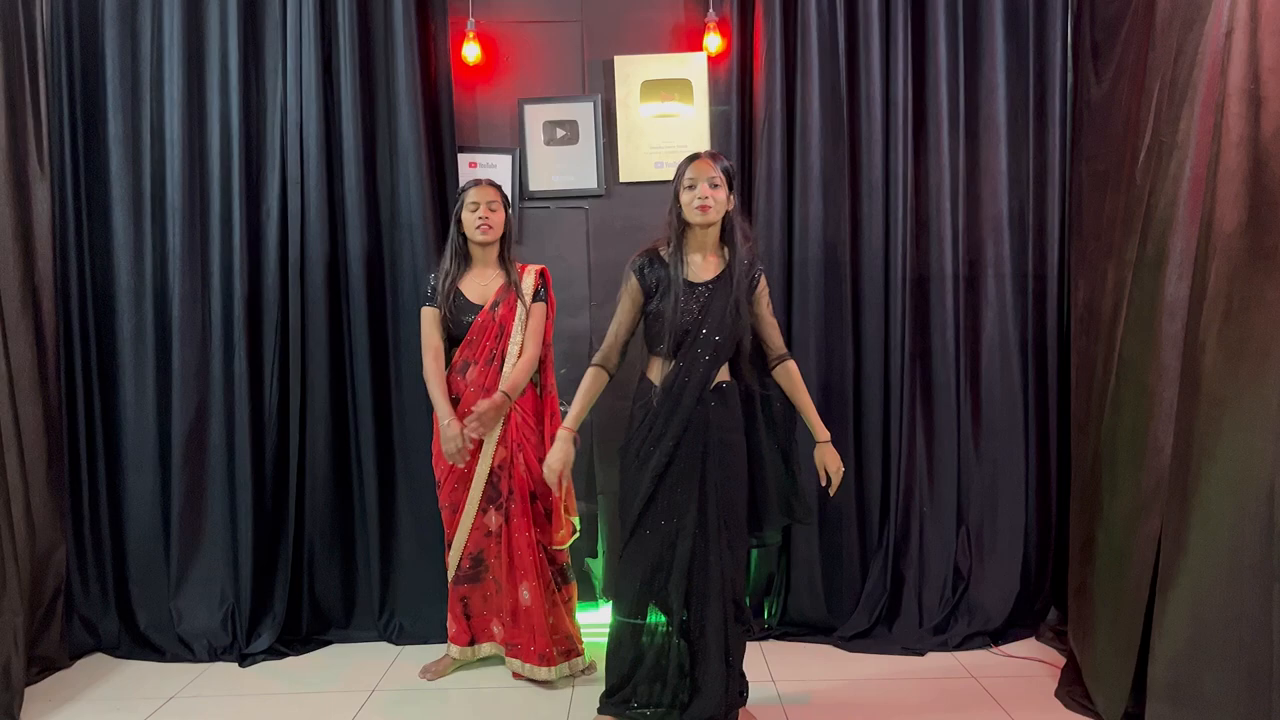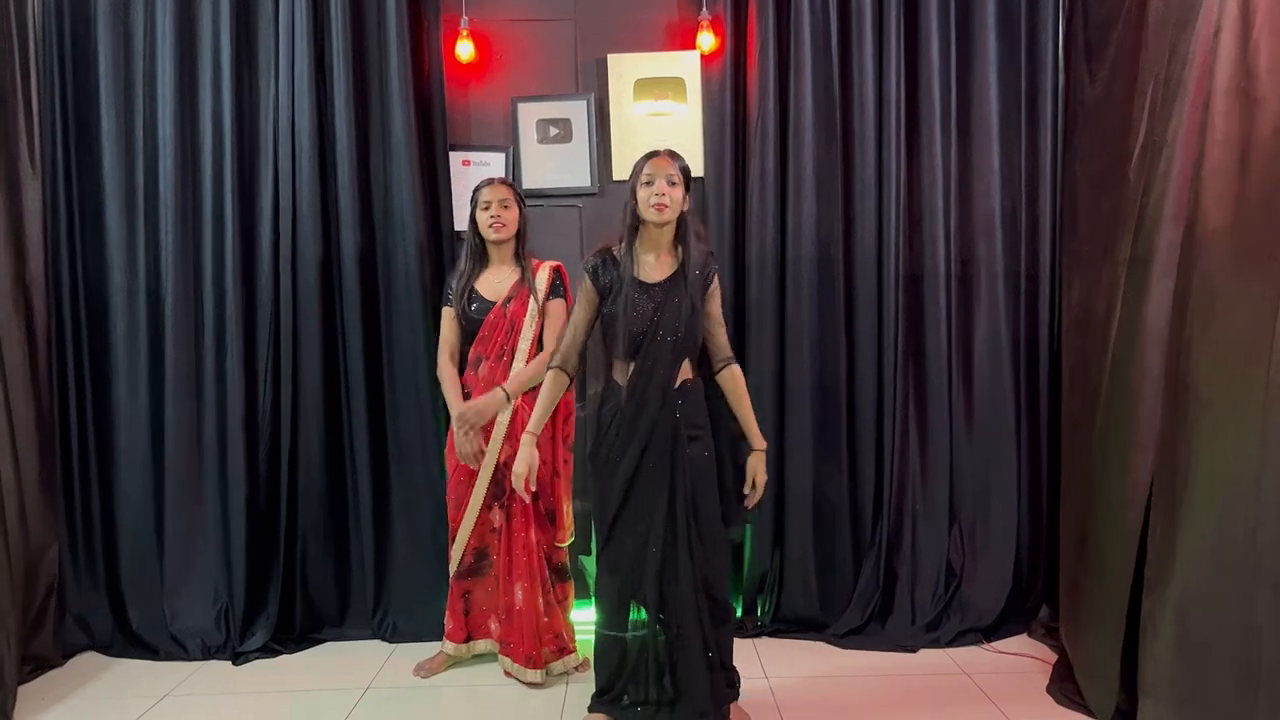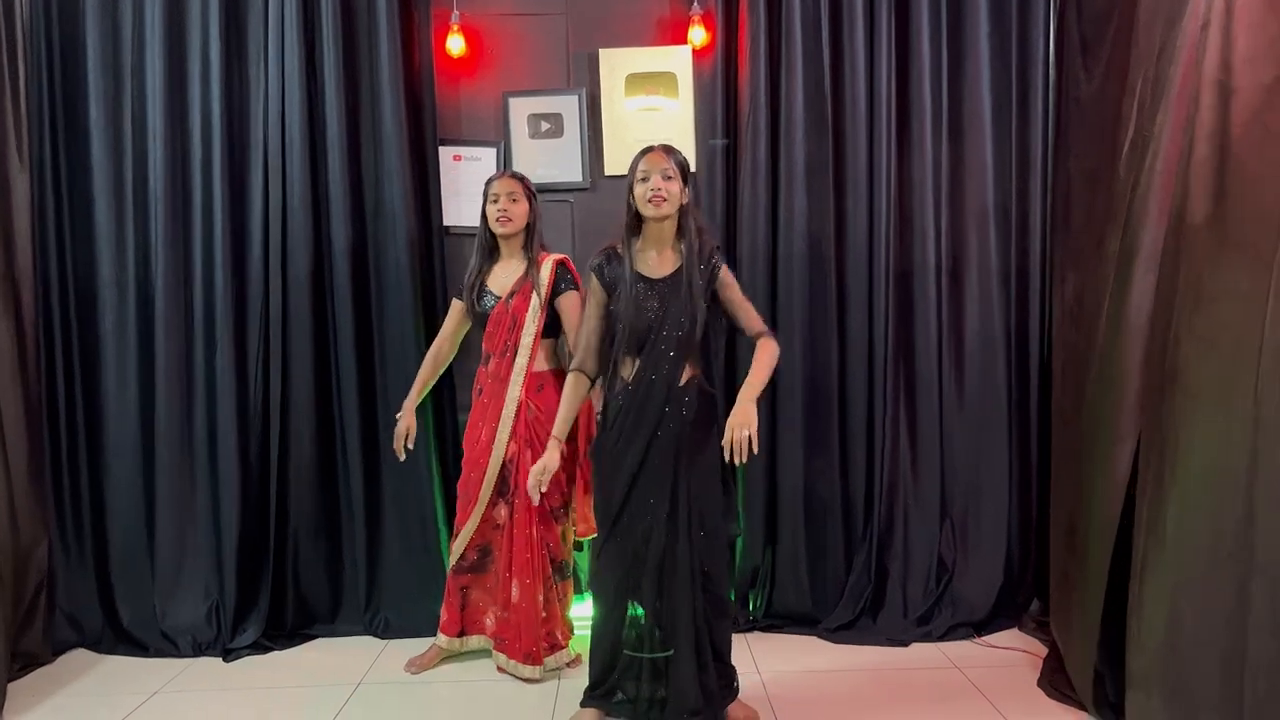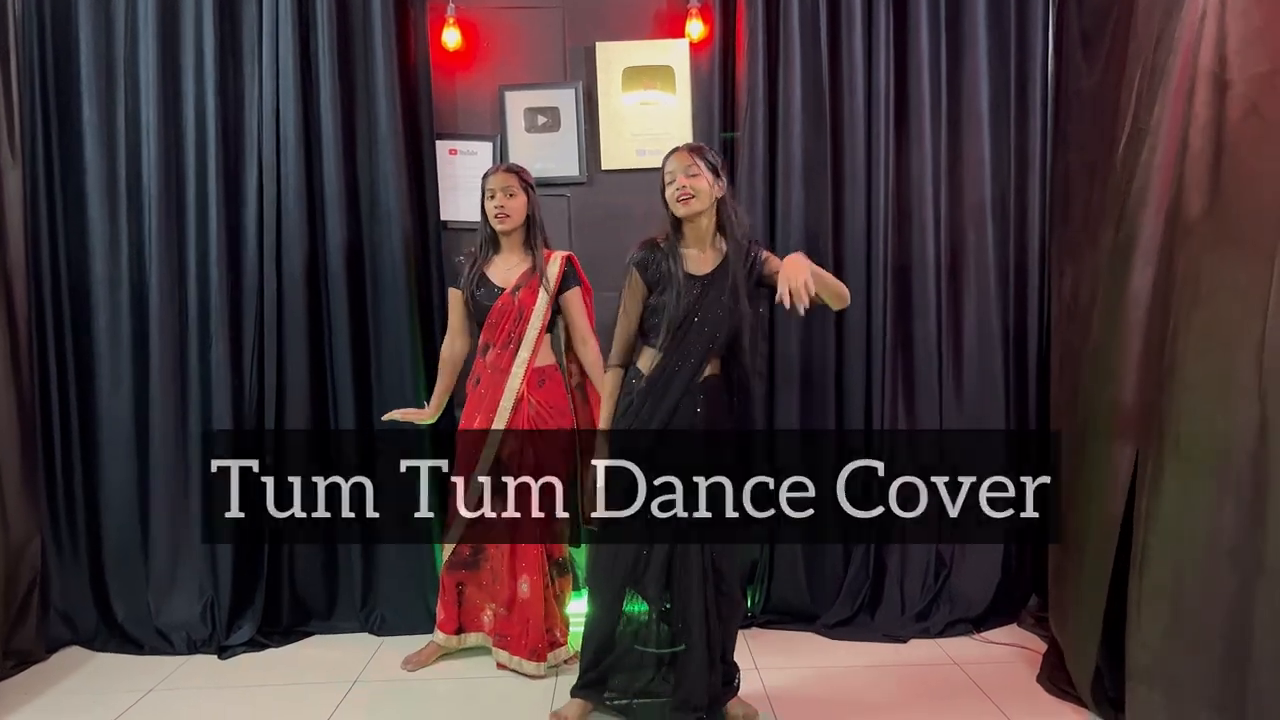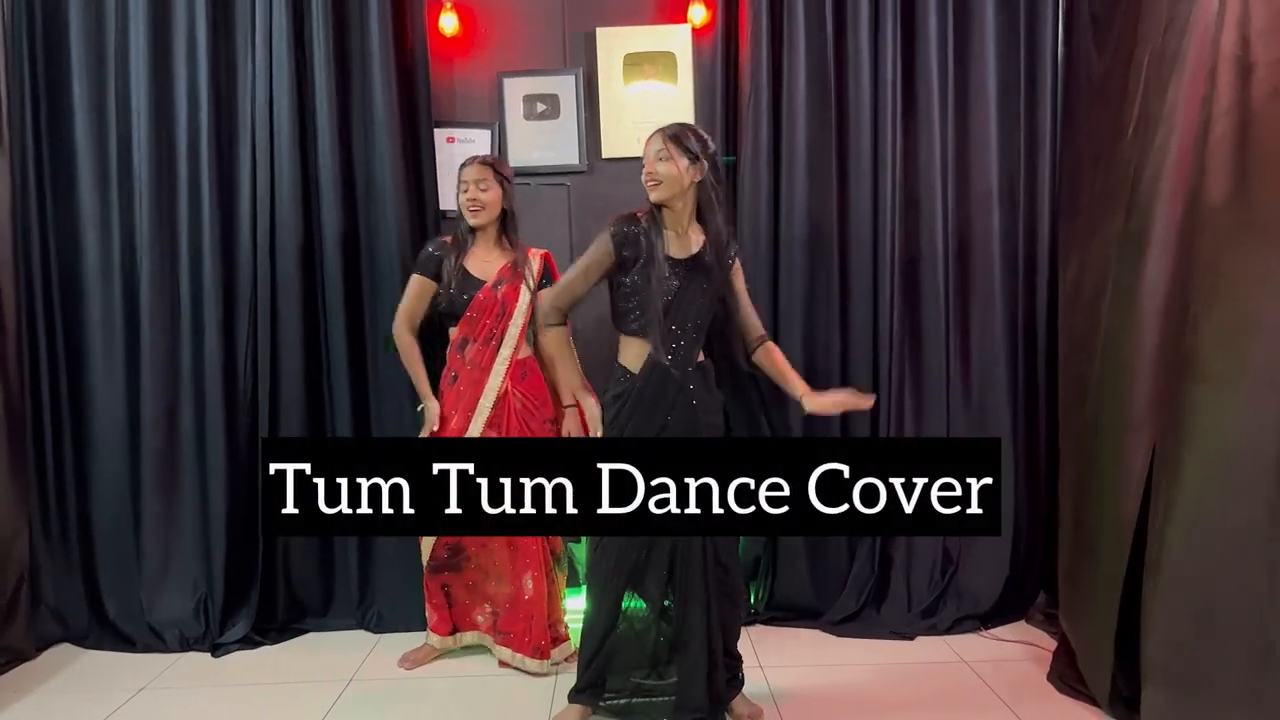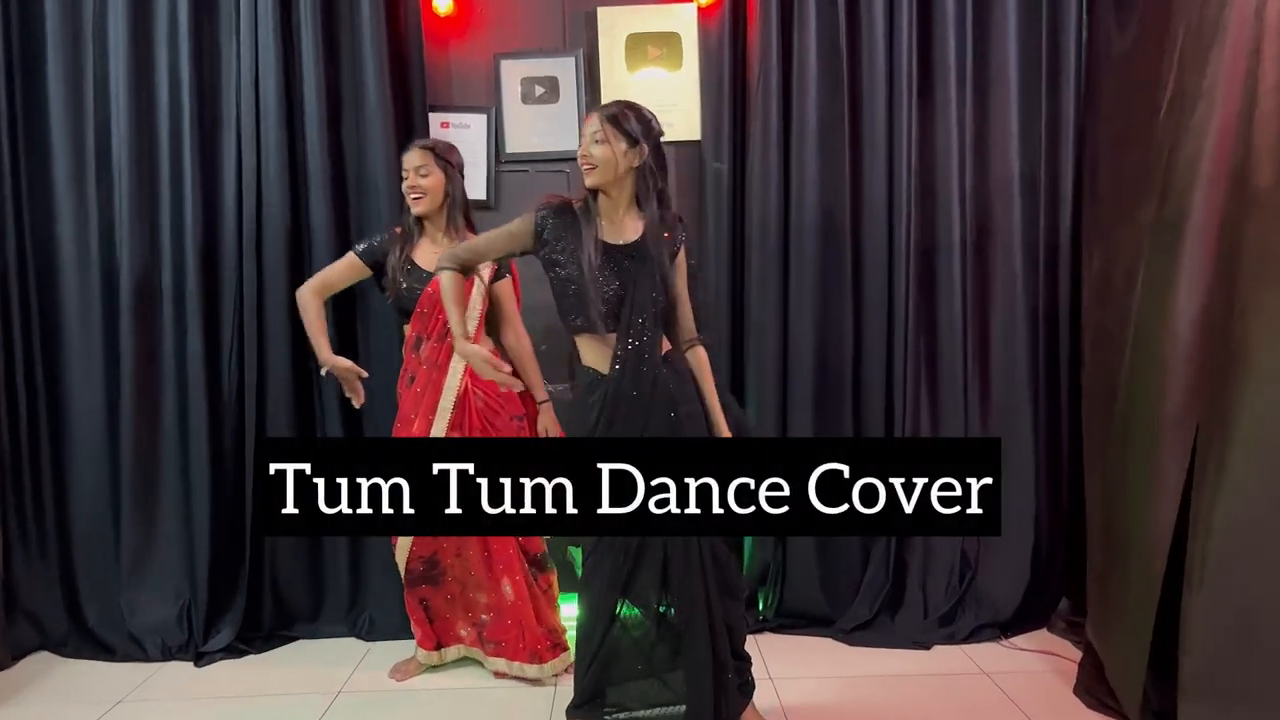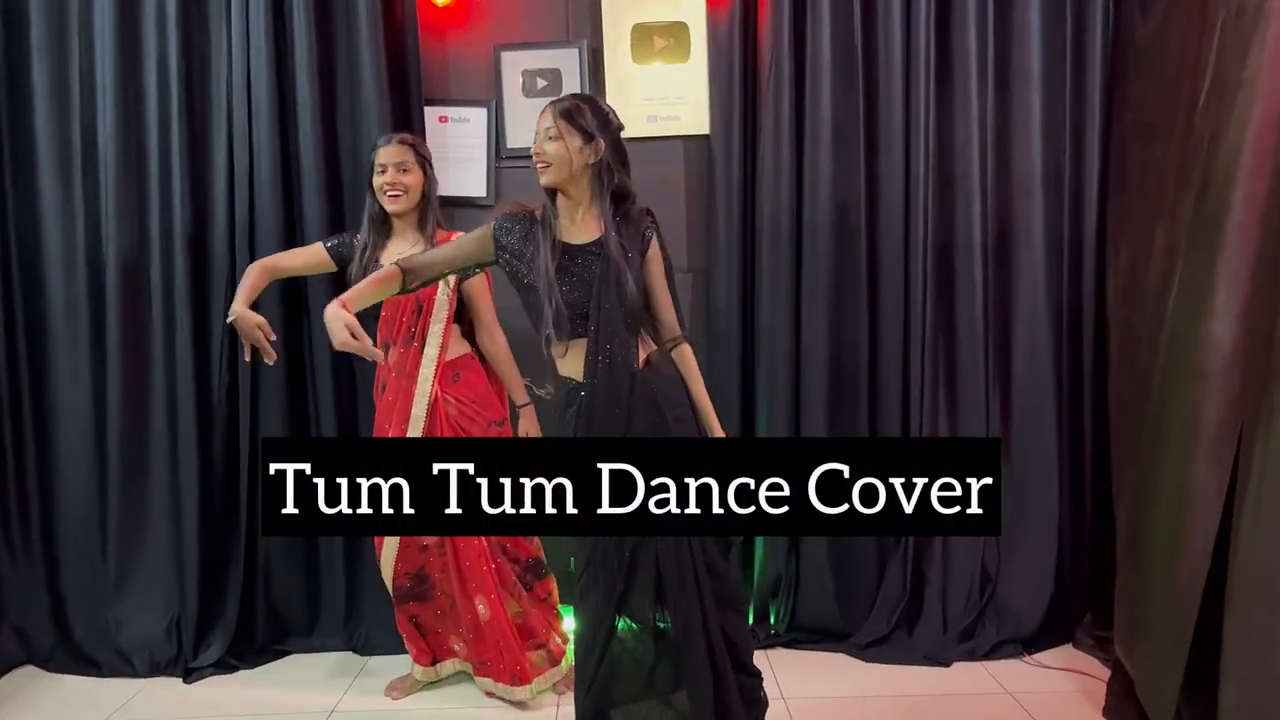
dt=0.3s
person 1, frame 1
left shoulder: (745, 271)
right shoulder: (649, 267)
left elbow: (777, 358)
right elbow: (608, 357)
left wrist: (821, 436)
right wrist: (567, 432)
left hip: (718, 423)
right hip: (656, 422)
left knee: (718, 557)
right knee: (644, 557)
person 1, frame 2
left shoulder: (701, 270)
right shoulder: (604, 267)
left elbow: (722, 361)
right elbow: (567, 359)
left wrist: (756, 443)
right wrist: (529, 436)
left hip: (684, 421)
right hip: (620, 422)
left knee: (699, 556)
right knee: (623, 559)
person 1, frame 3
left shoulder: (705, 264)
right shoulder: (608, 266)
left elbow: (765, 340)
right elbow: (584, 363)
left wrist: (746, 399)
right wrist: (556, 443)
left hip: (690, 423)
right hip: (626, 421)
left knee: (701, 556)
right knee: (622, 555)
person 1, frame 4
left shoulder: (746, 258)
right shoulder: (650, 258)
left elbow: (839, 299)
right elbow: (618, 356)
left wrist: (800, 265)
left hip: (705, 416)
right hip: (643, 413)
left knee: (708, 552)
right knee: (621, 551)
person 1, frame 5
left shoulder: (721, 249)
right shoulder: (627, 236)
left elbow: (755, 339)
right elbow: (550, 312)
left wrist: (808, 397)
right wrist: (576, 395)
left hip: (696, 405)
right hip: (644, 405)
left knee: (707, 547)
right knee: (621, 550)
person 1, frame 6
left shoulder: (666, 235)
right shoulder: (556, 223)
left elbow: (687, 338)
right elbow: (451, 261)
left wrist: (722, 429)
right wrist: (463, 342)
left hip: (670, 398)
right hip: (603, 404)
left knee: (699, 545)
right knee: (613, 550)
person 1, frame 7
left shoulder: (636, 228)
right shoulder: (518, 233)
left elbow: (671, 335)
right elbow: (410, 270)
left wrist: (713, 430)
right wrist: (343, 303)
left hip: (658, 404)
right hip: (590, 415)
left knee: (696, 562)
right knee: (609, 570)
person 2, frame 1
left shoulder: (531, 281)
right shoulder: (440, 284)
left elbow: (530, 357)
right elbow: (431, 360)
left wrist: (491, 403)
right wrist: (448, 420)
left hip: (517, 416)
right hip: (459, 420)
left knee: (529, 530)
right knee: (465, 531)
left ankle: (545, 645)
right ankle: (465, 640)
person 2, frame 2
left shoulder: (545, 277)
right shoulder: (461, 282)
left elbow: (552, 353)
right elbow: (445, 358)
left wrist: (499, 396)
right wrist: (461, 416)
left hip: (529, 413)
right hip: (470, 415)
left knee: (533, 528)
right knee: (471, 524)
left ankle: (541, 643)
right ankle: (461, 637)
person 2, frame 3
left shoulder: (554, 270)
right shoulder: (476, 276)
right elbow: (443, 344)
left wrist: (596, 415)
right wrist: (409, 409)
left hip: (541, 406)
right hip: (490, 407)
left knee: (540, 522)
right knee: (477, 518)
left ankle: (539, 639)
right ankle: (454, 633)
person 2, frame 4
left shoulder: (557, 267)
right shoulder: (470, 268)
left elbow: (584, 342)
right elbow: (456, 342)
right wrist: (433, 407)
left hip: (541, 401)
right hip: (484, 401)
right knee: (470, 513)
left ankle: (536, 636)
right ankle: (450, 630)
person 2, frame 5
left shoulder: (532, 264)
right shoulder: (441, 256)
right elbow: (403, 326)
left wrist: (571, 407)
right wrist: (427, 396)
left hip: (524, 398)
right hip: (460, 397)
left ankle: (533, 636)
right ankle: (444, 629)
person 2, frame 6
left shoulder: (486, 253)
right shoulder: (389, 248)
left elbow: (513, 333)
right elbow: (309, 293)
left wrist: (542, 402)
right wrist: (327, 356)
left hip: (486, 395)
right hip: (421, 398)
left ankle: (533, 642)
right ankle: (437, 640)
person 2, frame 7
left shoulder: (458, 248)
right shoulder: (359, 248)
left elbow: (489, 333)
right elbow: (268, 266)
left wrist: (524, 406)
right wrist: (241, 303)
left hip: (463, 400)
right hip: (398, 405)
left knee: (493, 529)
right knee: (407, 536)
left ankle: (541, 653)
right ankle: (433, 656)
